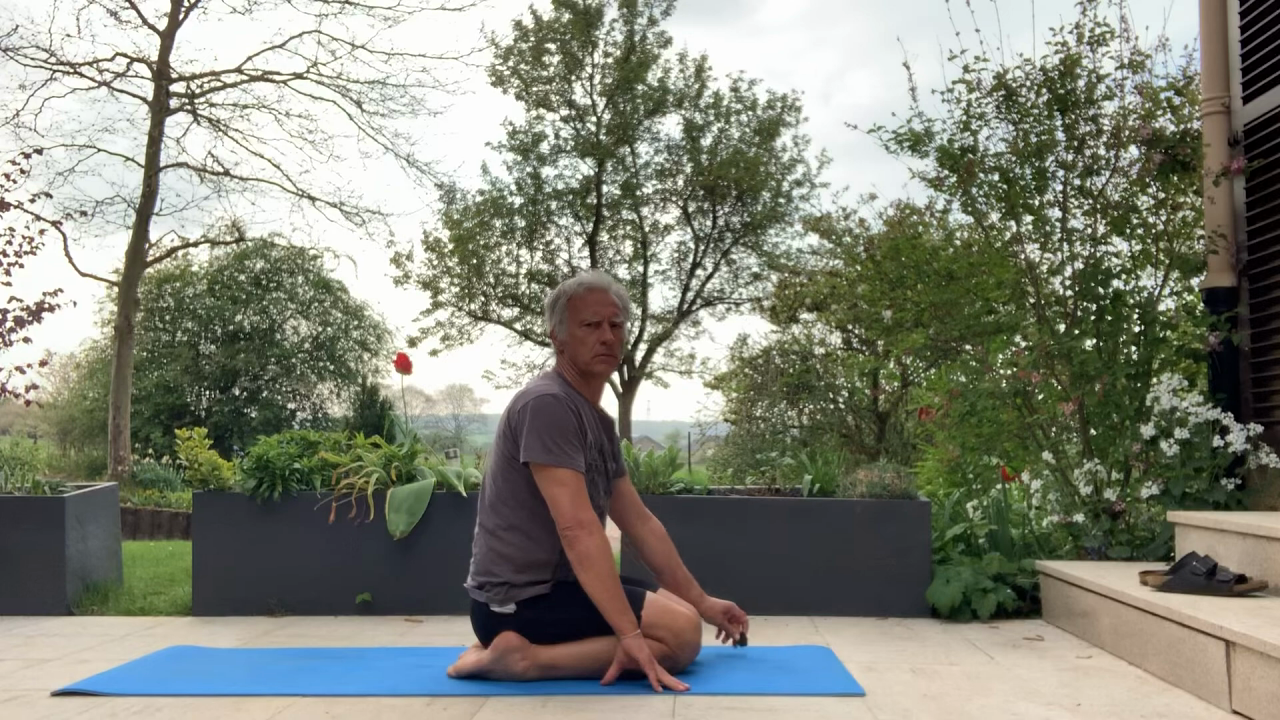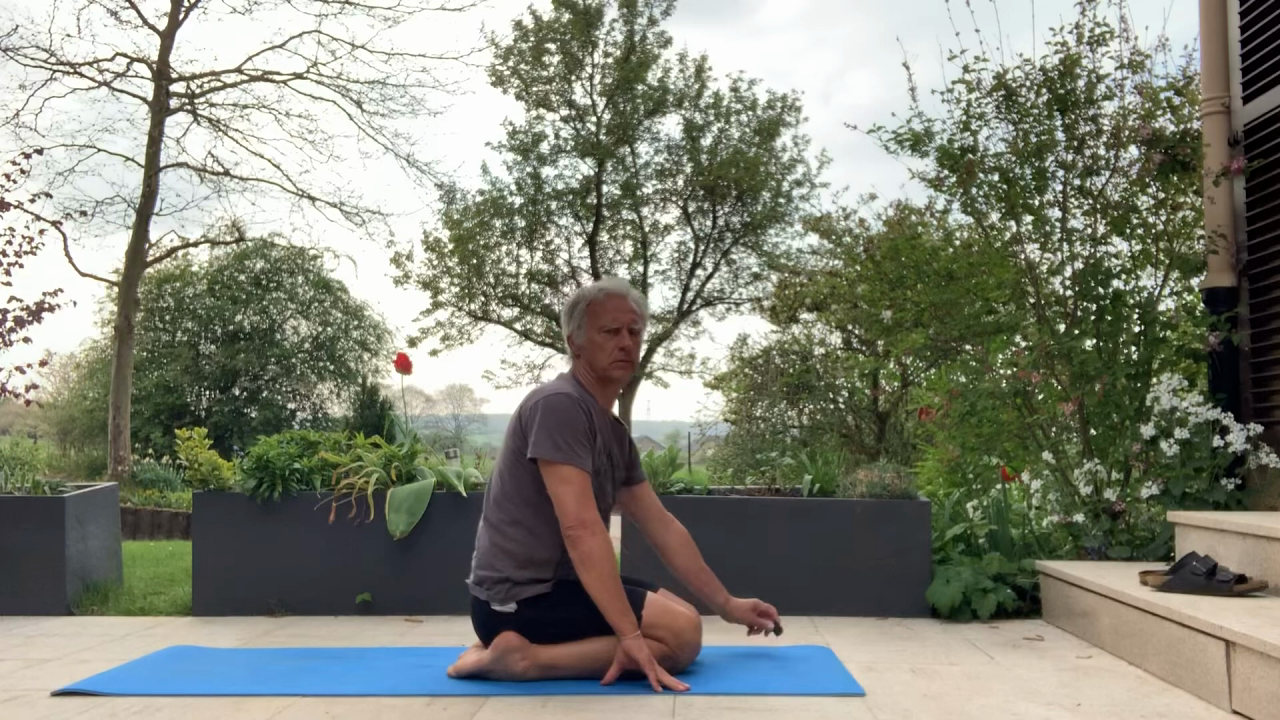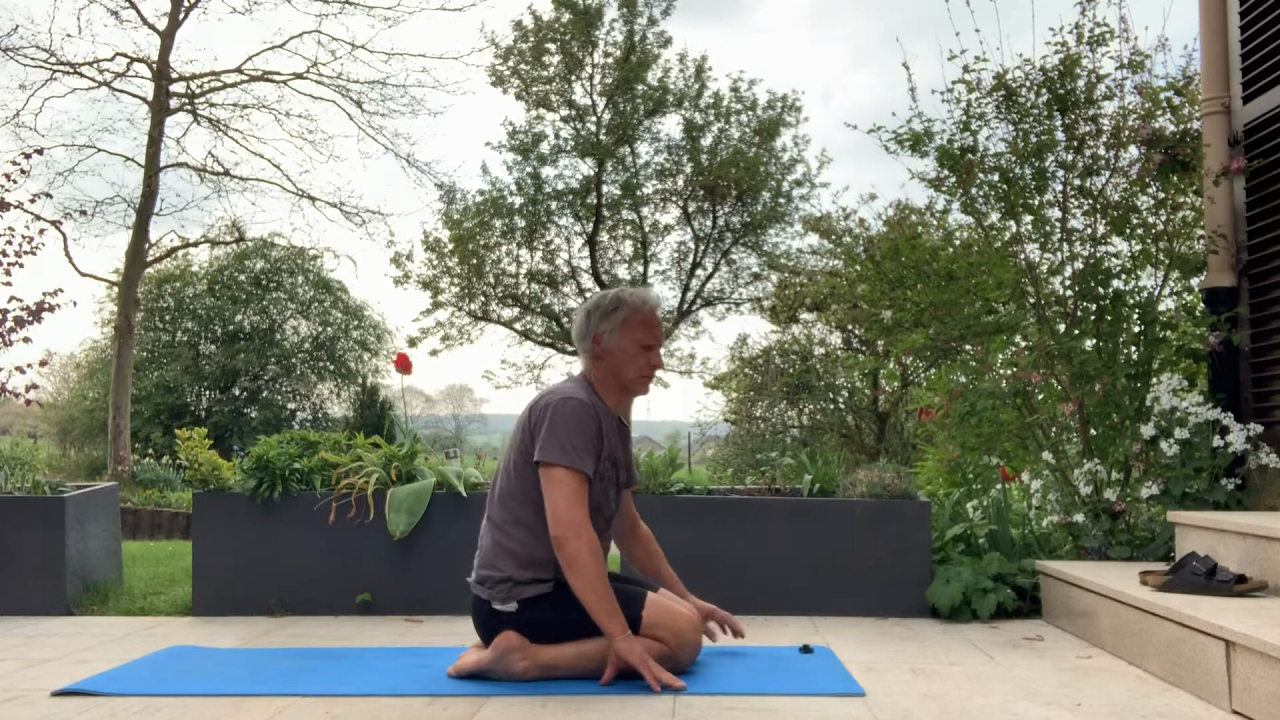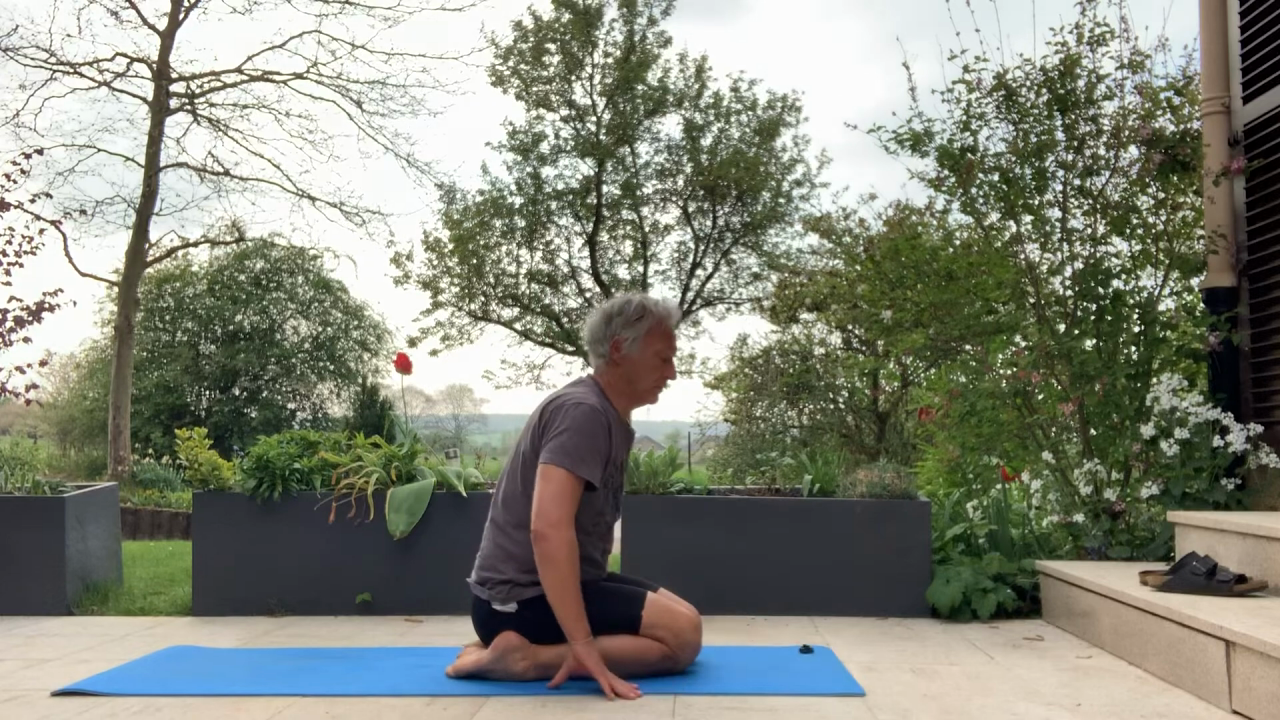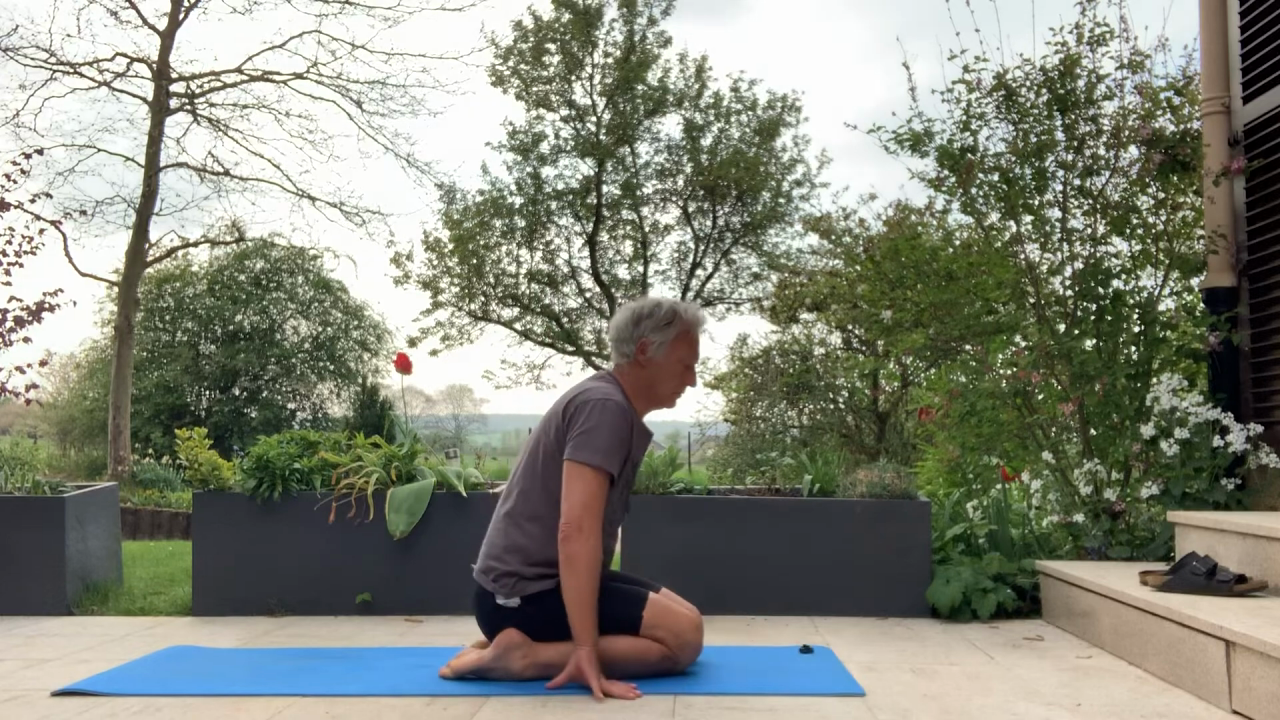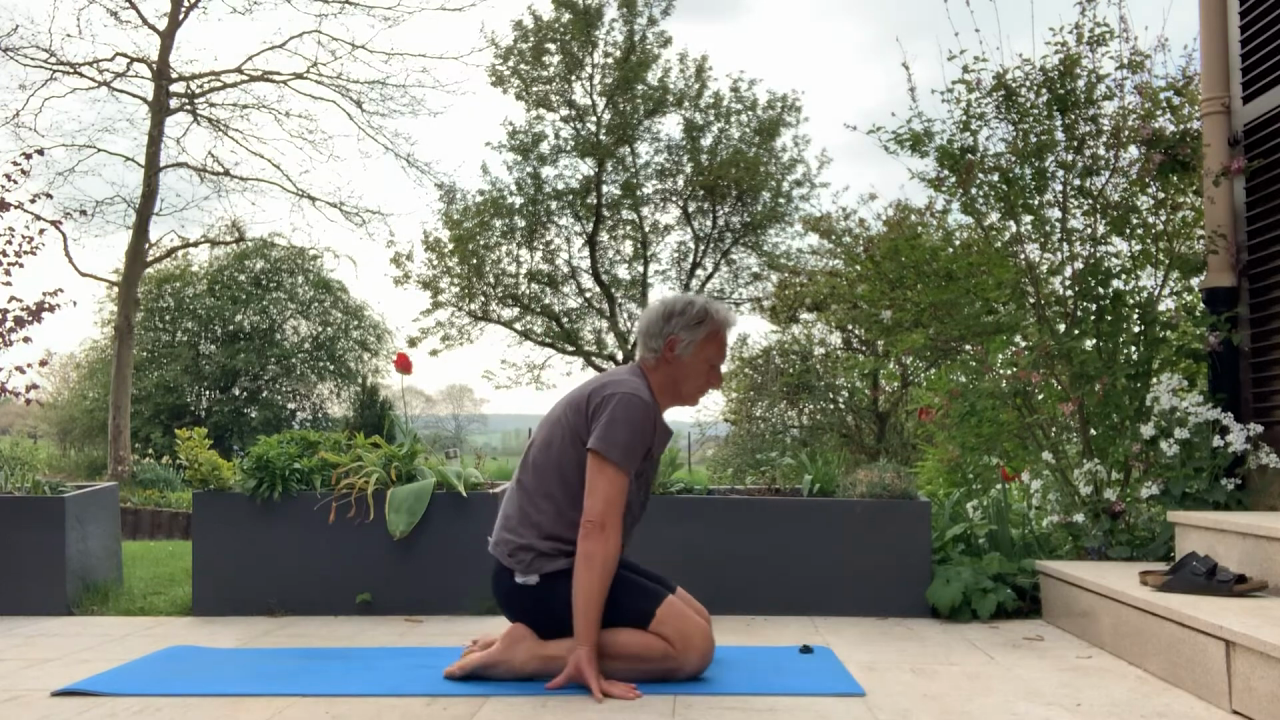
dt=0.3s
person 1, frame 1
left shoulder: (597, 420)
right shoulder: (547, 405)
left elbow: (639, 521)
right elbow: (578, 531)
left wrist: (700, 600)
right wrist: (630, 633)
left hip: (550, 584)
right hip: (520, 600)
left knee: (686, 613)
right knee: (680, 633)
left ankle: (530, 642)
right ankle: (523, 657)
person 1, frame 2
left shoulder: (613, 431)
right shoulder: (559, 405)
left elbow: (661, 525)
right elbow: (580, 530)
left wrist: (726, 604)
right wrist: (629, 634)
left hip: (552, 583)
right hip: (519, 598)
left knee: (681, 615)
right knee: (680, 634)
left ankle: (533, 644)
right ankle: (522, 658)
person 1, frame 3
left shoulder: (613, 425)
right shoulder: (571, 408)
left elbow: (630, 530)
right elbow: (568, 534)
left wrist: (688, 600)
right wrist: (621, 636)
left hip: (551, 585)
right hip: (520, 598)
left knee: (682, 615)
right knee: (681, 633)
left ankle: (527, 644)
right ankle: (523, 657)
person 1, frame 4
left shoulder: (607, 416)
right shoulder: (583, 411)
right elbow: (549, 530)
right wrist: (582, 644)
left hip: (550, 589)
right hip: (520, 599)
left knee: (683, 617)
right knee: (681, 635)
left ankle: (523, 643)
right ankle: (522, 658)
person 1, frame 5
left shoulder: (614, 408)
right shoulder: (605, 407)
right elbow: (575, 531)
right wrist: (586, 649)
left hip: (550, 582)
right hip: (524, 593)
left knee: (687, 618)
right knee: (682, 637)
left ankle: (525, 642)
right ankle: (522, 654)
person 1, frame 6
left shoulder: (631, 394)
right shoulder: (629, 399)
right elbow: (597, 527)
right wrist: (585, 648)
left hip: (562, 564)
right hip: (538, 572)
left knee: (696, 624)
right knee: (691, 646)
left ankle: (538, 639)
right ankle: (526, 654)
